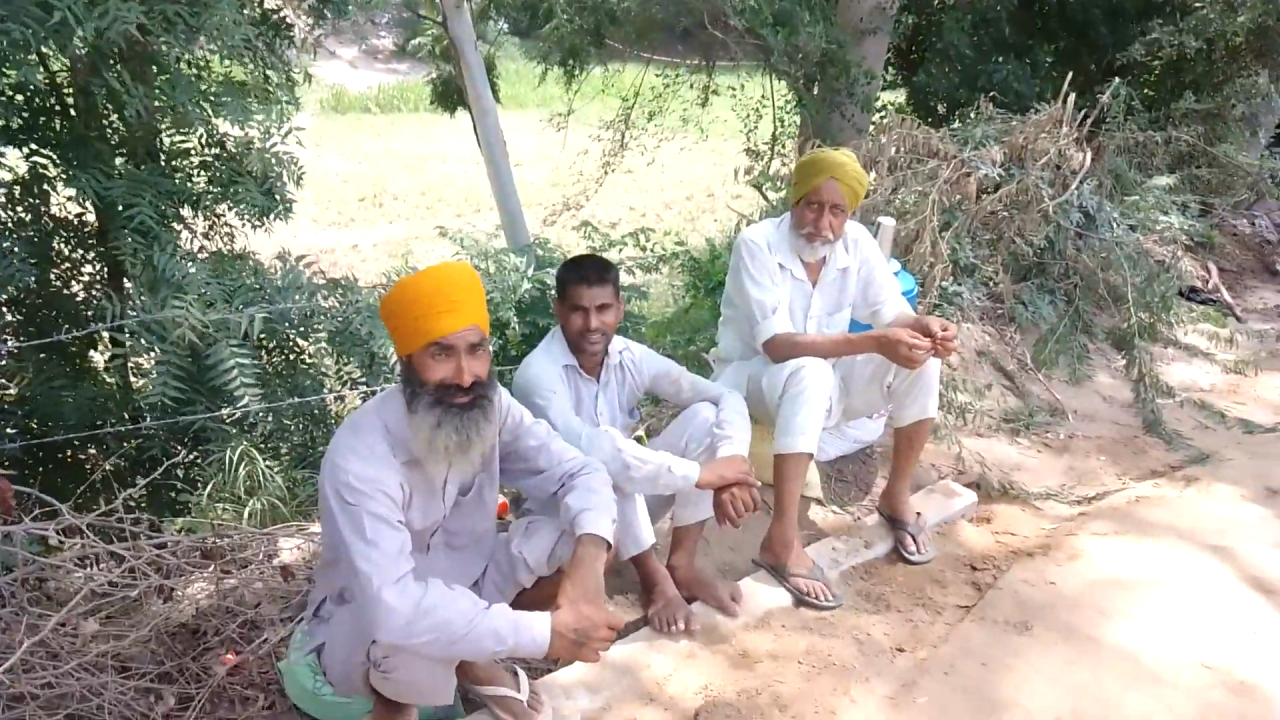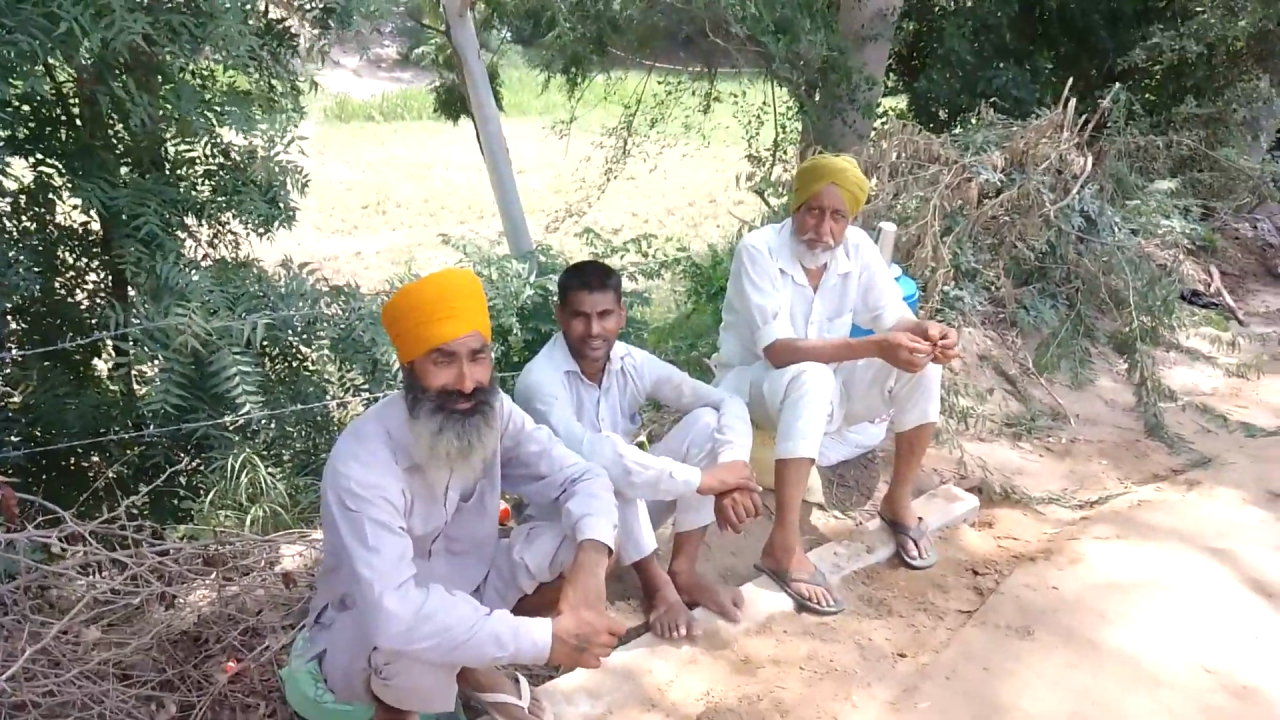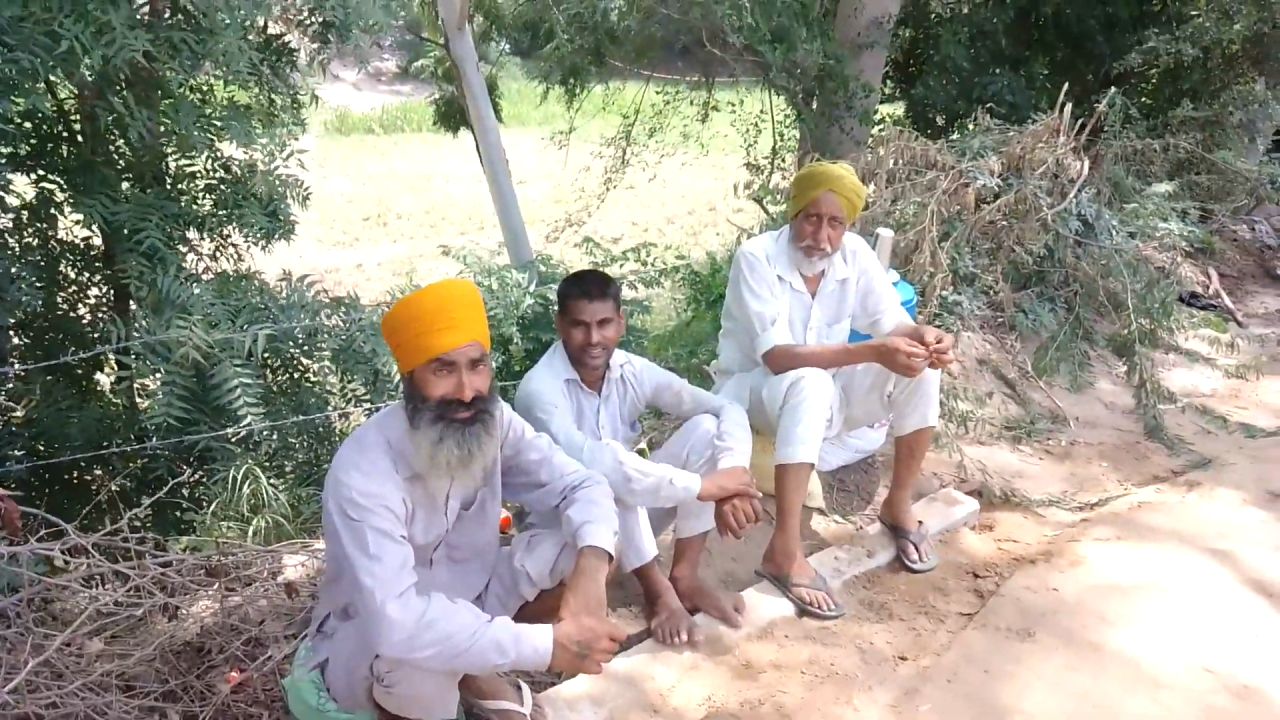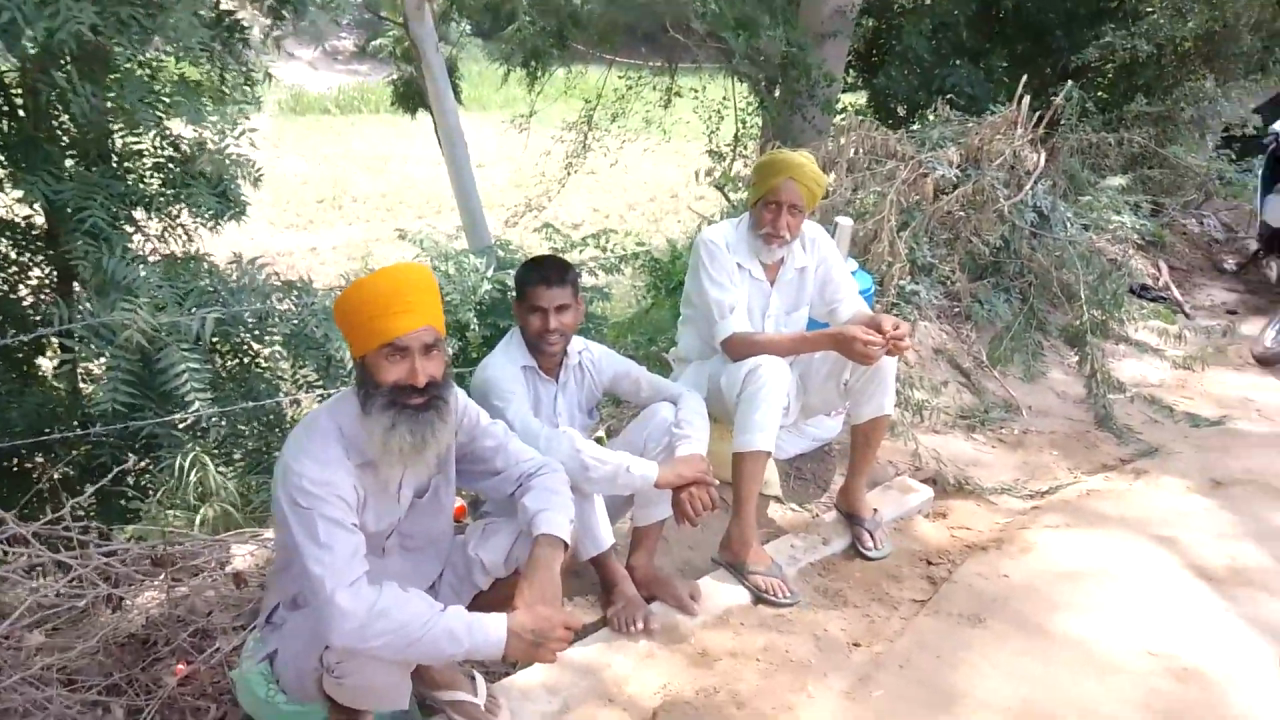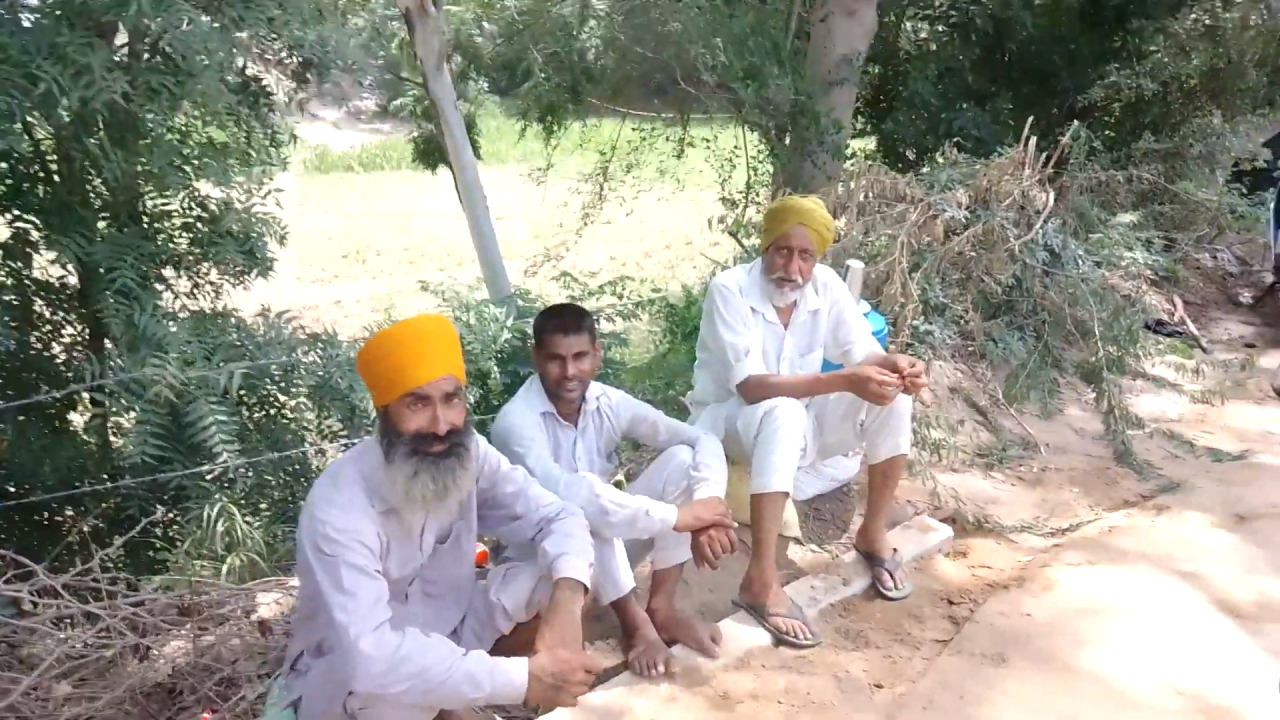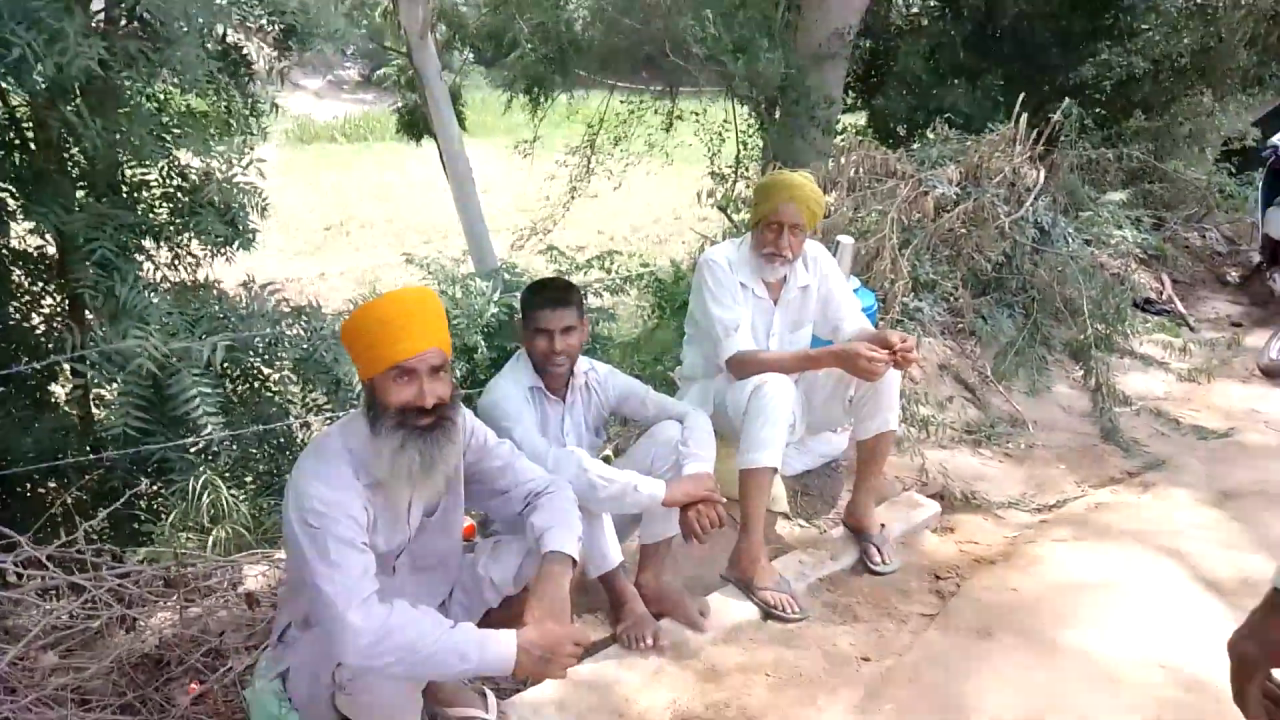
dt=0.1s
person 1, frame 1
left shoulder: (857, 242)
right shoulder: (758, 243)
left elbow: (892, 314)
right elbow: (778, 344)
left wrist: (925, 326)
right wrist: (874, 342)
left hip: (821, 380)
right hip: (752, 376)
left knee: (922, 358)
right knee: (810, 373)
left ankle: (897, 496)
right ankle: (782, 540)
person 1, frame 2
left shoulder: (858, 247)
right shoulder: (758, 249)
left elbow: (893, 318)
right elbow: (778, 350)
left wrist: (924, 331)
right wrist: (875, 347)
left hip: (822, 386)
right hip: (753, 381)
left knee: (922, 362)
right knee: (811, 378)
left ankle: (899, 500)
right ankle: (783, 546)
person 1, frame 3
left shoulder: (855, 253)
right shoulder: (757, 256)
left elbow: (892, 323)
right elbow: (777, 356)
left wrist: (922, 335)
right wrist: (872, 351)
left hip: (822, 390)
right hip: (752, 388)
left knee: (921, 367)
right knee: (810, 383)
left ankle: (899, 504)
right ankle: (784, 551)
person 1, frame 4
left shoulder: (815, 241)
right shoulder: (716, 244)
left elbow: (849, 312)
right elbow: (736, 343)
left wrist: (879, 323)
right wrist: (830, 340)
left hip: (780, 379)
right hip: (711, 376)
left knee: (877, 355)
right knee: (768, 371)
left ankle: (854, 492)
right ankle: (741, 539)
person 1, frame 5
left shoulder: (826, 284)
right shoulder: (729, 289)
left elbow: (863, 352)
right elbow: (752, 386)
left wrist: (893, 363)
right wrist: (844, 380)
left hip: (797, 420)
right hip: (728, 419)
left knee: (893, 395)
right knee: (783, 414)
left ankle: (873, 532)
right ankle: (761, 580)
person 1, frame 6
left shoulder: (816, 260)
right shoulder: (718, 264)
left elbow: (852, 329)
right elbow: (740, 362)
left wrist: (883, 339)
right wrist: (834, 357)
left hip: (785, 397)
right hip: (717, 395)
left knee: (881, 371)
right knee: (772, 390)
left ankle: (861, 508)
right ankle: (749, 555)
person 2, frame 1
left shoulder: (488, 406)
right shoulder: (362, 455)
left elbow: (581, 473)
right elbow: (394, 608)
left wrist: (590, 558)
right wrist: (546, 633)
left hip: (466, 586)
right hip: (366, 625)
left knee: (582, 534)
right knee: (416, 637)
left ankle: (475, 660)
person 2, frame 2
left shoulder: (490, 411)
right shoulder: (363, 461)
left elbow: (584, 478)
right elbow: (394, 614)
left wrist: (591, 563)
right wrist: (546, 638)
left hip: (466, 593)
right hip: (366, 630)
left knee: (584, 538)
right knee: (419, 645)
left ankle: (473, 665)
person 2, frame 3
left shoulder: (490, 421)
right shoulder: (364, 471)
left elbow: (583, 486)
right elbow: (397, 625)
left wrist: (590, 570)
right wrist: (548, 645)
left hip: (467, 605)
right hip: (368, 639)
left knee: (584, 547)
right knee: (414, 654)
left ankle: (475, 675)
person 2, frame 4
left shoulder: (445, 408)
right shoulder: (315, 458)
left elbow: (540, 474)
right elbow: (348, 614)
left wrist: (545, 559)
right wrist: (502, 634)
left hip: (420, 593)
right hip: (319, 629)
left knee: (541, 536)
right knee: (367, 643)
left ankle: (429, 665)
person 2, frame 5
left shoulder: (467, 455)
right shoulder: (340, 506)
left elbow: (559, 519)
right elbow: (372, 658)
left wrist: (566, 602)
right wrist: (524, 678)
left hip: (445, 637)
right hip: (347, 675)
left knee: (560, 575)
person 2, frame 6
left shoulder: (455, 429)
right shoulder: (326, 479)
left elbow: (548, 492)
right elbow: (358, 631)
left wrist: (553, 576)
right wrist: (512, 650)
left hip: (428, 613)
right hip: (328, 649)
left knee: (547, 553)
right knee: (381, 670)
left ankle: (439, 682)
person 3, frame 1
left shoulder: (632, 358)
right shoulder: (538, 374)
left elbow: (727, 399)
right elbow: (587, 448)
left wrist: (729, 467)
right wrist: (698, 474)
left hip: (629, 502)
left knee: (705, 417)
right knee: (606, 461)
left ankle: (681, 567)
right ankle: (654, 578)
person 3, frame 2
left shoulder: (633, 363)
right shoulder: (539, 380)
left elbow: (728, 404)
right elbow: (588, 454)
left wrist: (730, 472)
right wrist: (699, 478)
left hip: (630, 505)
left knee: (706, 422)
right knee: (606, 467)
left ankle: (683, 572)
right ankle: (655, 584)
person 3, frame 3
left shoulder: (633, 371)
right shoulder: (540, 388)
left elbow: (728, 410)
right elbow: (588, 462)
left wrist: (732, 476)
right wrist: (699, 485)
left hip: (632, 513)
left knee: (706, 428)
right knee: (608, 474)
left ankle: (685, 578)
right ankle: (657, 590)
person 3, frame 4
left shoulder: (591, 357)
right shoulder: (496, 375)
left elbow: (686, 398)
right elbow: (544, 449)
left wrist: (689, 464)
right wrist: (657, 473)
left hip: (589, 501)
left knee: (664, 415)
right knee: (564, 461)
left ankle: (641, 566)
right ankle: (613, 579)
person 3, frame 5
left shoulder: (610, 403)
right shoulder: (517, 422)
left elbow: (704, 441)
right elbow: (565, 495)
left wrist: (706, 508)
right wrist: (675, 516)
left hip: (608, 546)
left knee: (681, 458)
right knee: (585, 507)
left ankle: (662, 608)
right ankle: (634, 622)
person 3, frame 6
left shoulder: (598, 377)
right shoulder: (503, 397)
left elbow: (693, 417)
right elbow: (553, 469)
left wrist: (695, 483)
right wrist: (663, 491)
left hip: (596, 521)
left knee: (670, 433)
right knee: (572, 482)
left ankle: (651, 582)
right ankle: (623, 596)
